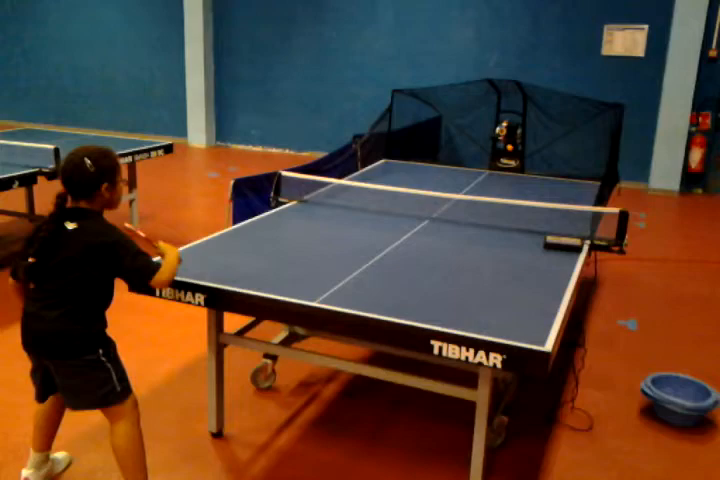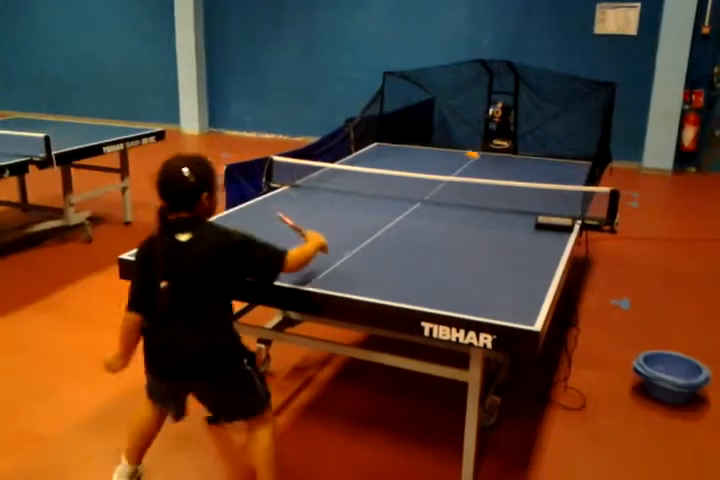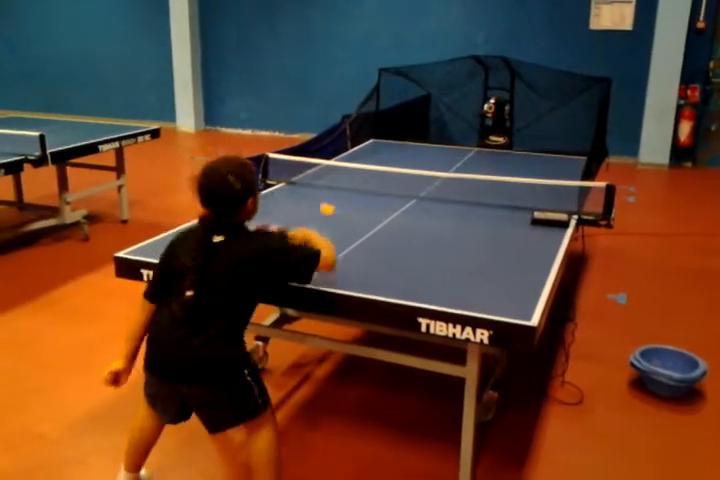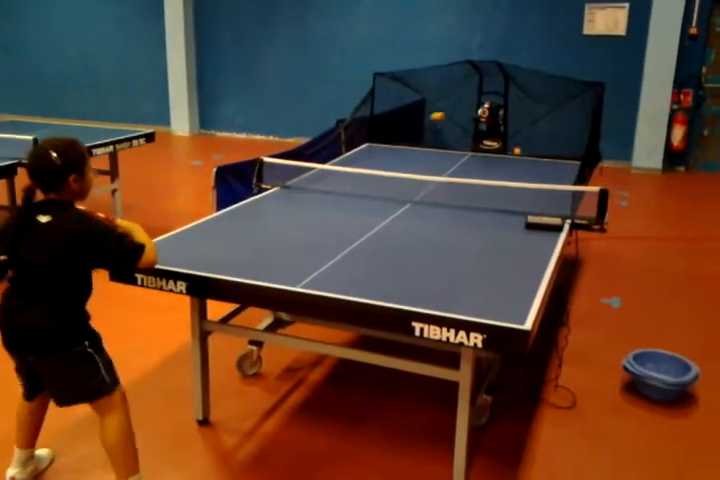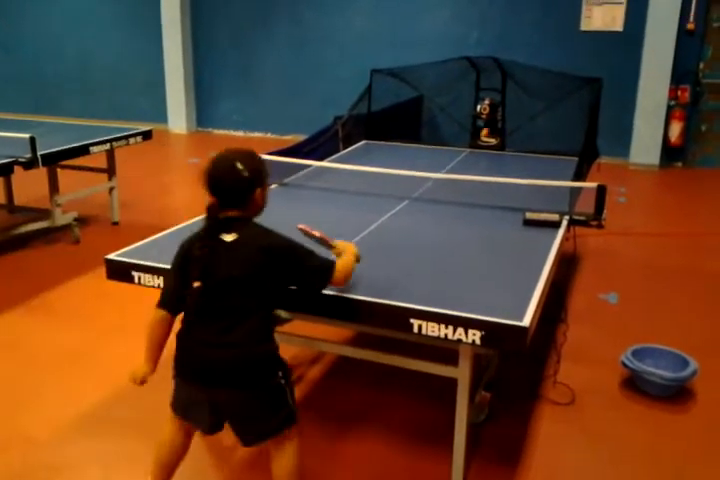
dt=1s
person 1, frame 1
left shoulder: (46, 227)
right shoulder: (108, 238)
left elbow: (18, 280)
right elbow: (160, 278)
right wrist: (172, 254)
left hip: (35, 334)
right hip: (79, 340)
left knee: (54, 393)
right knee: (123, 410)
person 1, frame 2
left shoulder: (151, 248)
right shoulder: (227, 243)
left elbow: (135, 313)
right elbow: (289, 262)
left wrist: (121, 356)
right wrist: (313, 242)
left hip: (163, 357)
right hip: (216, 358)
left knee: (156, 405)
right knee: (259, 420)
person 1, frame 3
left shoulder: (183, 242)
right shoulder: (260, 249)
left elbow: (149, 304)
right elbow: (327, 260)
left wrist: (125, 359)
right wrist: (303, 238)
left hip: (163, 356)
right hip: (217, 364)
left knee: (154, 412)
right knee: (261, 424)
person 1, frame 4
right shoulder: (84, 227)
right elbow: (147, 259)
right wrist: (135, 229)
right hip: (61, 335)
left knee: (36, 391)
right knee: (112, 405)
person 1, frame 5
left shoulder: (193, 246)
right shoulder: (272, 246)
left elbow: (164, 312)
right elbow: (338, 276)
left wrist: (149, 363)
right wrist: (348, 251)
left hip: (194, 363)
right hip: (250, 368)
left knee: (182, 425)
right knee: (283, 438)
